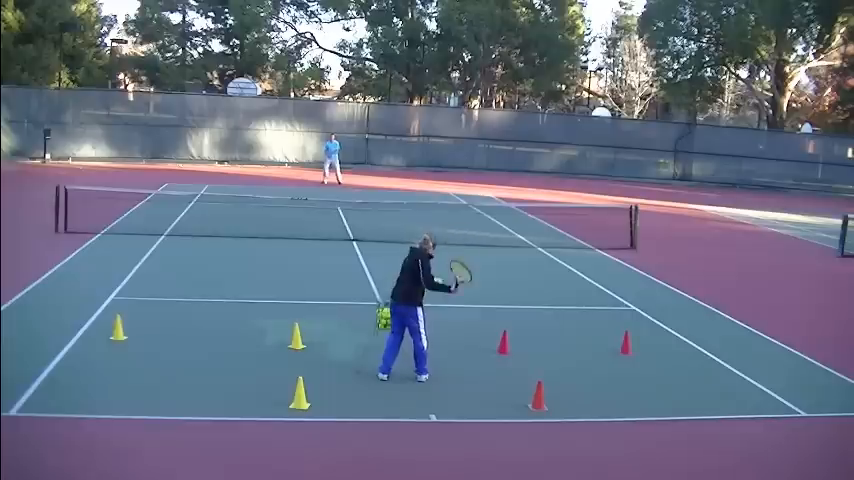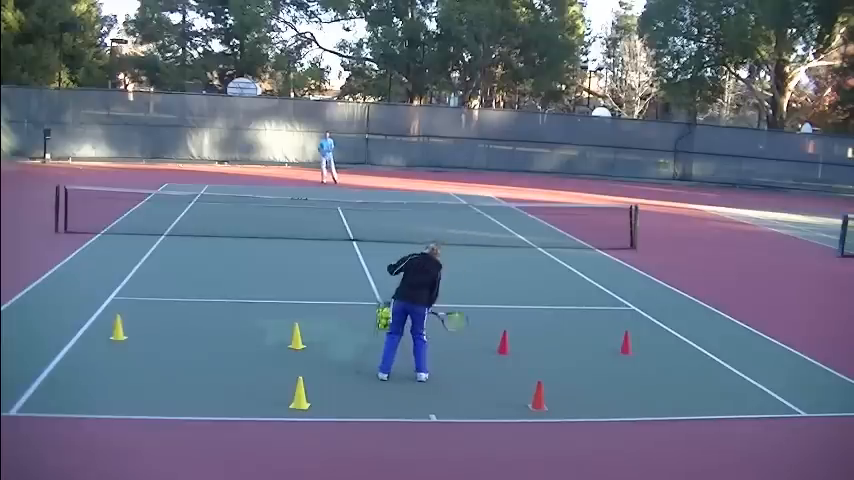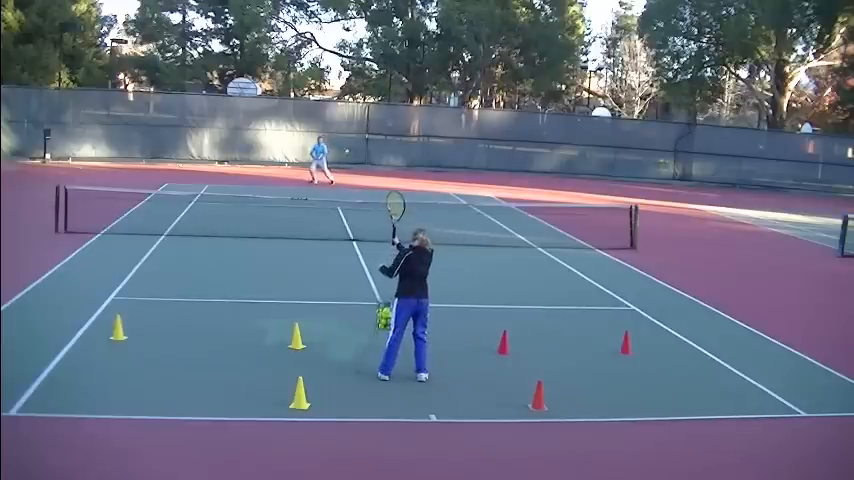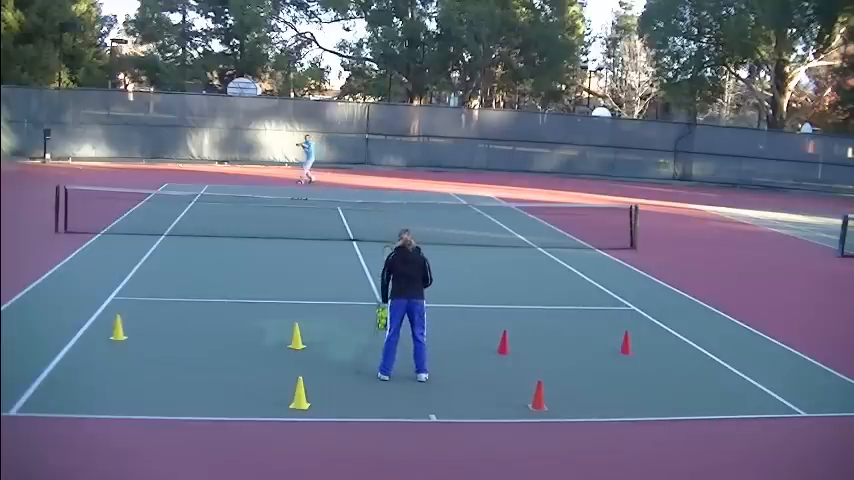
dt=0.4s
person 1, frame 1
left shoulder: (412, 256)
right shoulder: (422, 259)
right elbow: (429, 284)
right wrist: (449, 288)
left hip: (396, 301)
right hip: (411, 304)
left knee: (395, 335)
right knee: (419, 338)
left ankle: (384, 371)
right ankle: (421, 373)
person 1, frame 2
left shoulder: (413, 258)
right shoulder: (436, 270)
left elbow: (393, 270)
right elbow: (433, 295)
left wrist: (391, 266)
right wrist: (427, 306)
left hip: (400, 301)
right hip: (418, 305)
left knee: (394, 335)
right knee: (420, 337)
left ankle: (384, 371)
right ankle: (421, 372)
person 1, frame 3
left shoulder: (407, 253)
right shoulder: (428, 255)
left elbow: (392, 272)
left wrist: (383, 268)
right wrist: (399, 245)
left hip: (404, 299)
right hip: (422, 299)
left knee: (395, 335)
right knee: (421, 335)
left ankle: (385, 371)
right ankle: (422, 372)
person 1, frame 4
left shoulder: (392, 256)
right shoulder: (421, 257)
left elbow: (385, 279)
right elbow: (428, 281)
left wrist: (384, 298)
left hip: (397, 299)
right hip: (417, 300)
left knee: (392, 335)
right knee: (419, 336)
left ankle: (384, 372)
right ankle: (422, 372)
